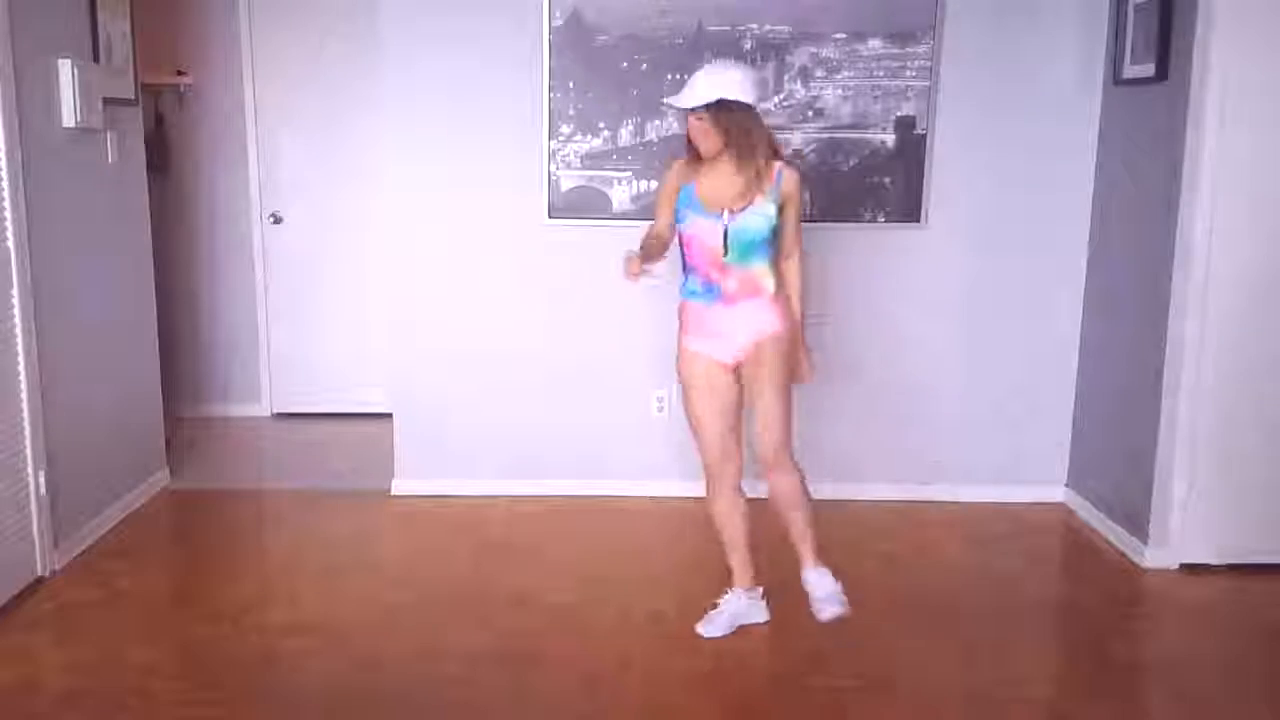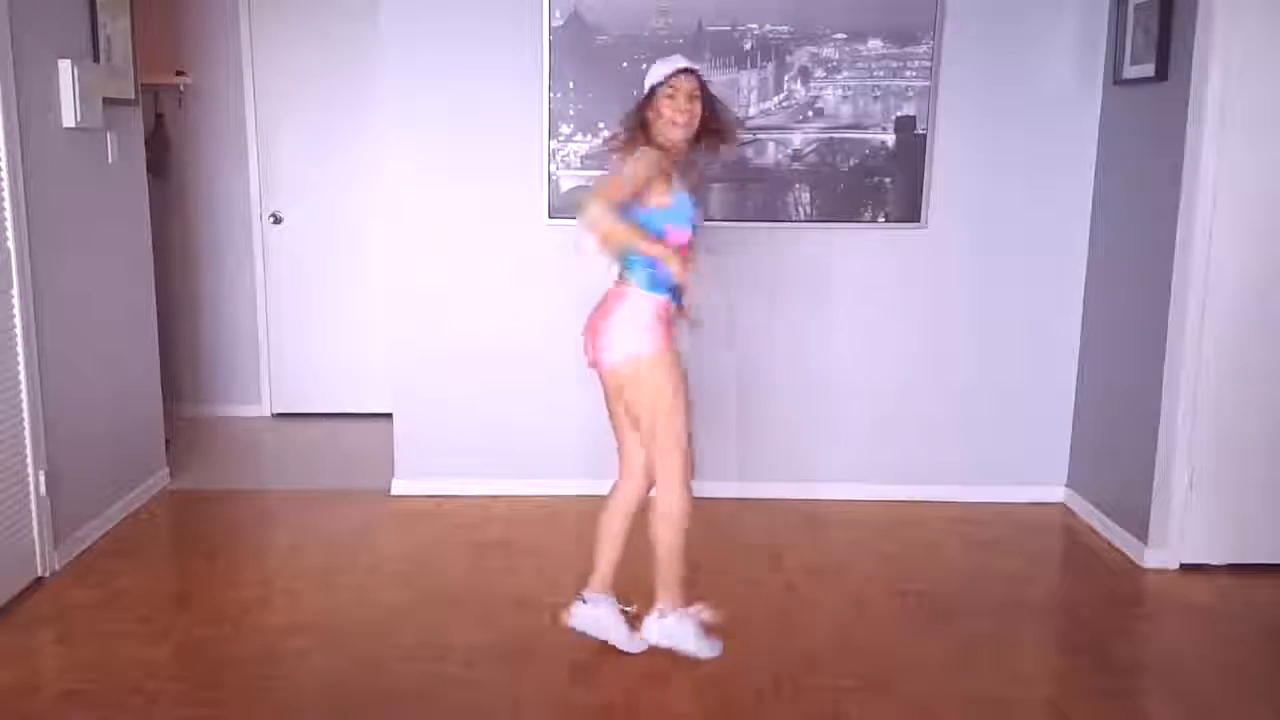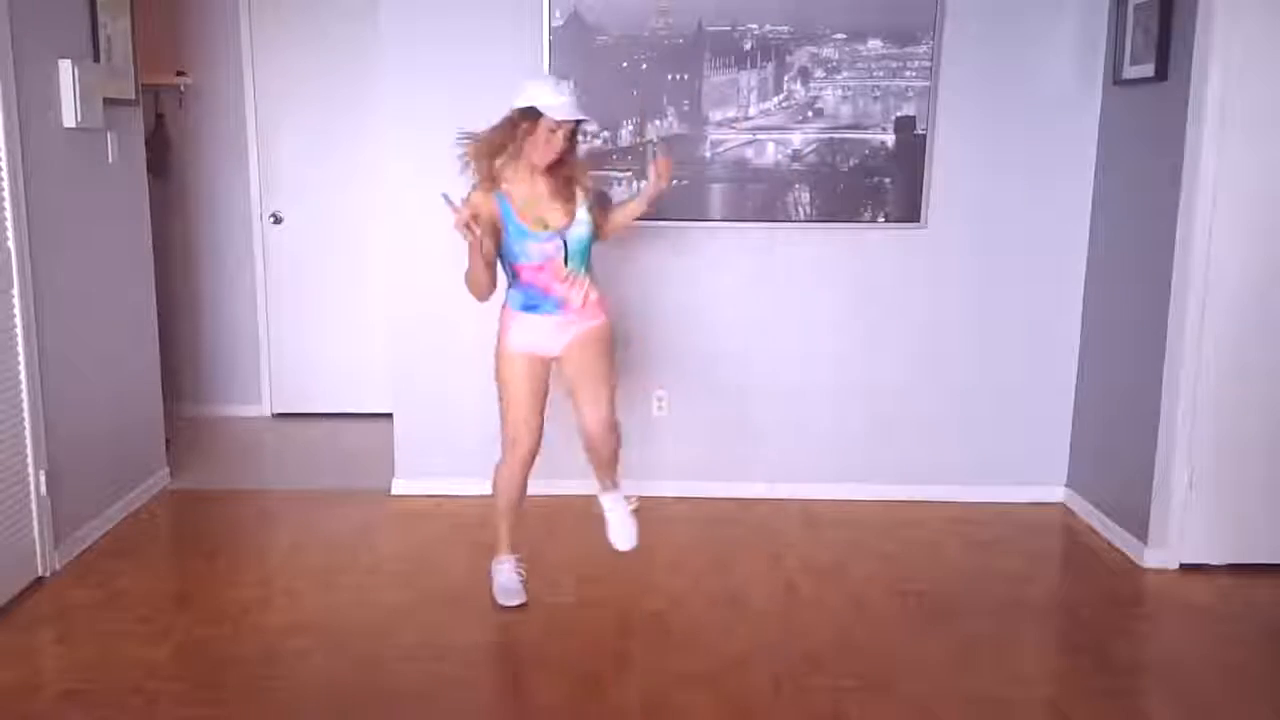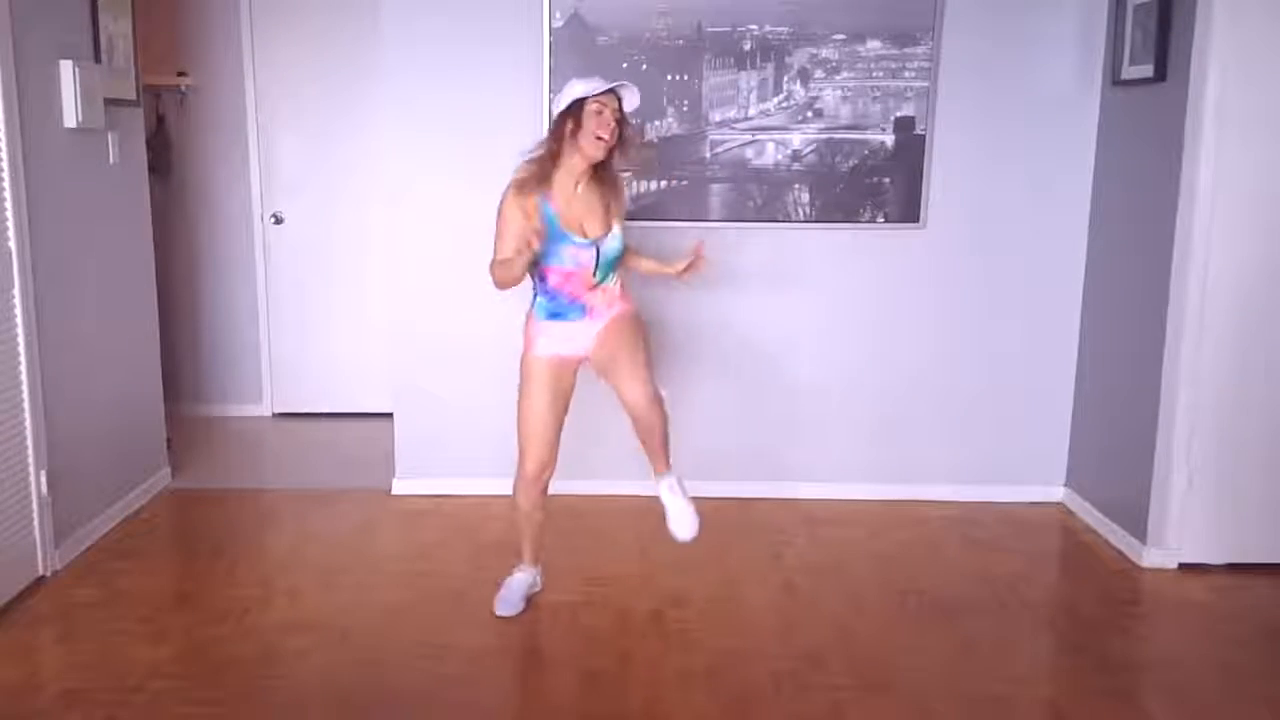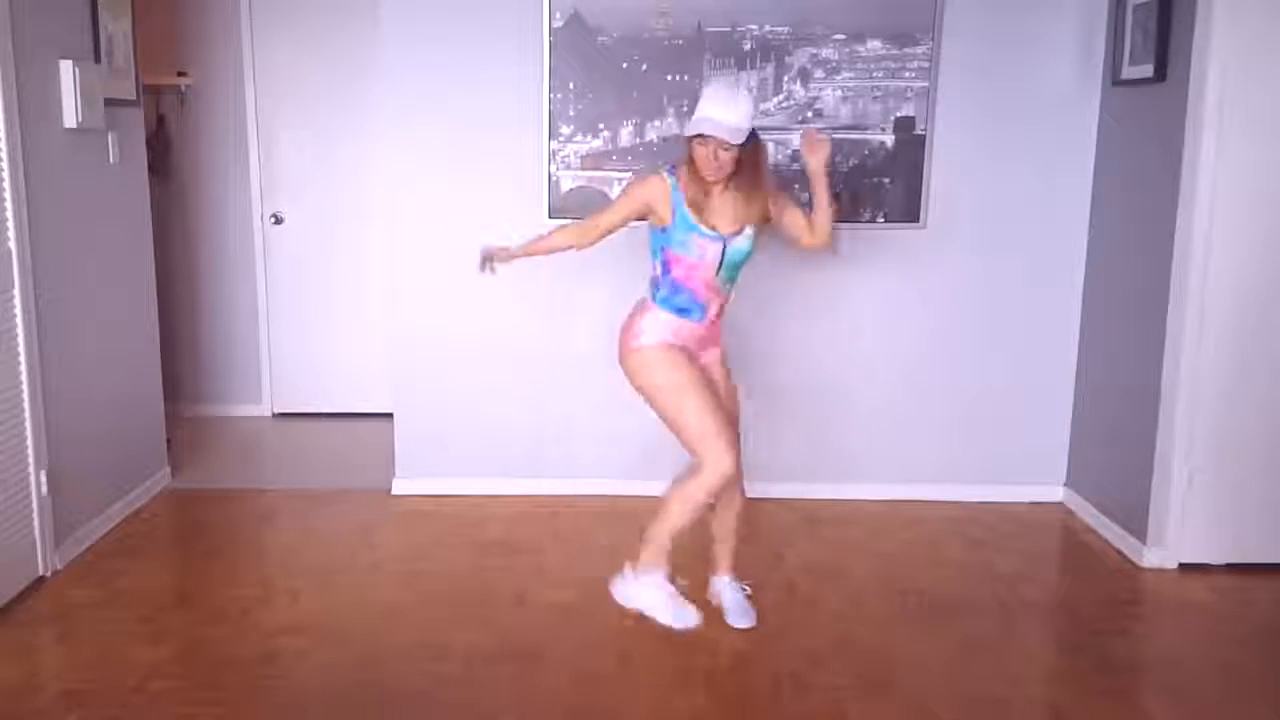
dt=1s
person 1, frame 1
left shoulder: (780, 179)
right shoulder: (681, 175)
left elbow: (790, 258)
right elbow: (657, 238)
left wrist: (797, 335)
right wrist: (643, 253)
left hip: (764, 327)
right hip: (701, 334)
left knee: (773, 452)
right knee: (720, 469)
left ankle: (814, 570)
right ankle: (744, 593)
person 1, frame 2
left shoulder: (670, 170)
right shoulder: (641, 162)
left elbow: (610, 235)
right elbow: (601, 218)
right wrist: (667, 261)
left hip: (646, 328)
right hip: (631, 328)
left knee: (640, 471)
right knee: (676, 472)
left ankle: (596, 598)
right ankle: (672, 612)
person 1, frame 3
left shoulder: (573, 179)
right shoulder: (488, 195)
left elbow: (600, 223)
right elbow: (481, 288)
left wrist: (649, 195)
right wrist: (477, 249)
left hip: (582, 320)
right hip: (523, 329)
left knee: (598, 426)
right knee: (519, 451)
left ankle: (610, 489)
right ankle: (505, 558)
person 1, frame 4
left shoulder: (611, 187)
right shoulder: (526, 192)
right elbow: (501, 275)
left wrist: (664, 268)
right wrist: (523, 256)
left hip: (610, 318)
right hip: (552, 336)
left knee: (642, 399)
right knee: (533, 466)
left ankle: (666, 479)
right ankle: (527, 568)
person 1, frame 5
left shoulder: (757, 196)
right shoulder: (660, 188)
left elbow: (818, 239)
right elbow: (590, 231)
left wrist: (818, 173)
right wrist: (515, 251)
left hip: (705, 344)
right hip: (653, 339)
left knee: (730, 472)
right knee: (718, 464)
left ankle: (723, 578)
right ankle: (642, 574)
